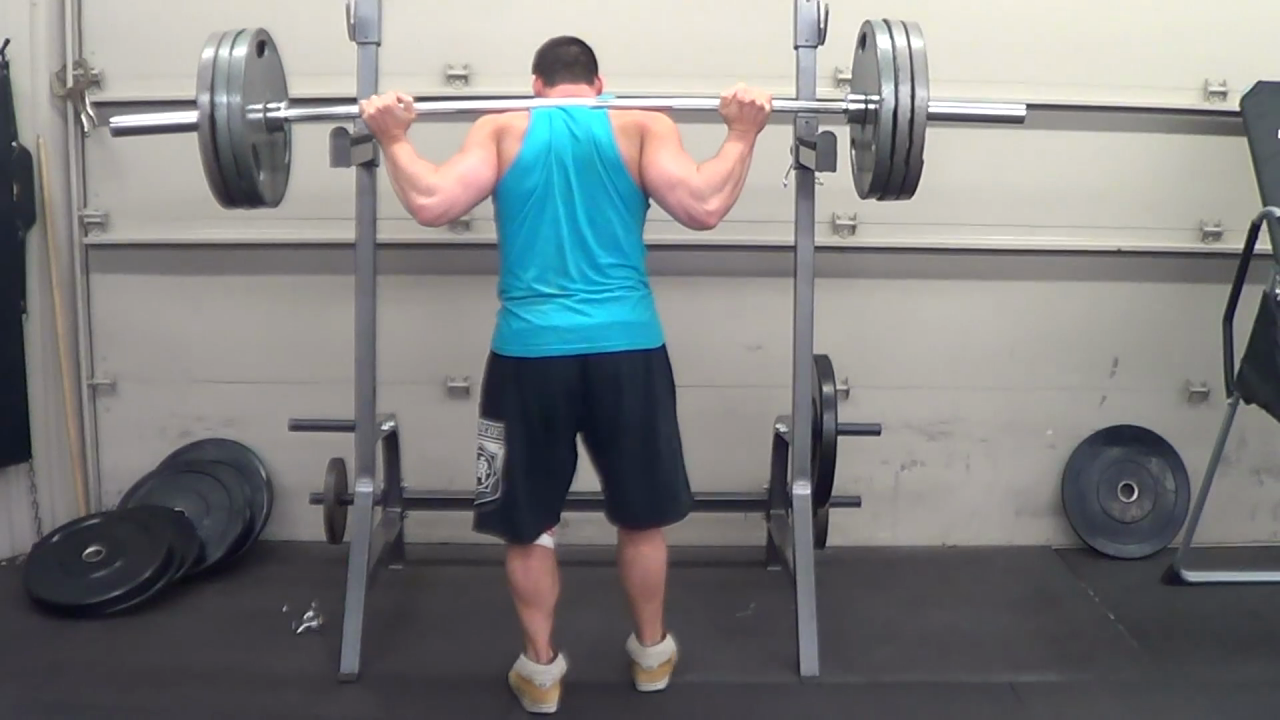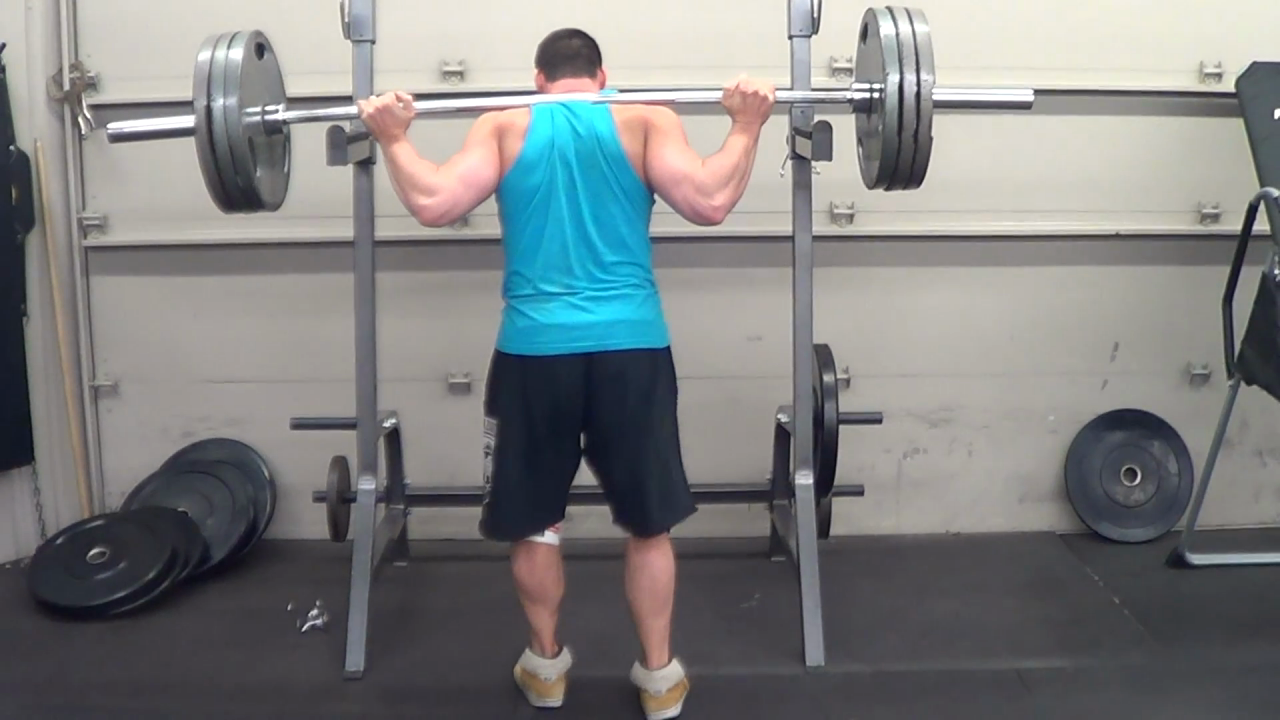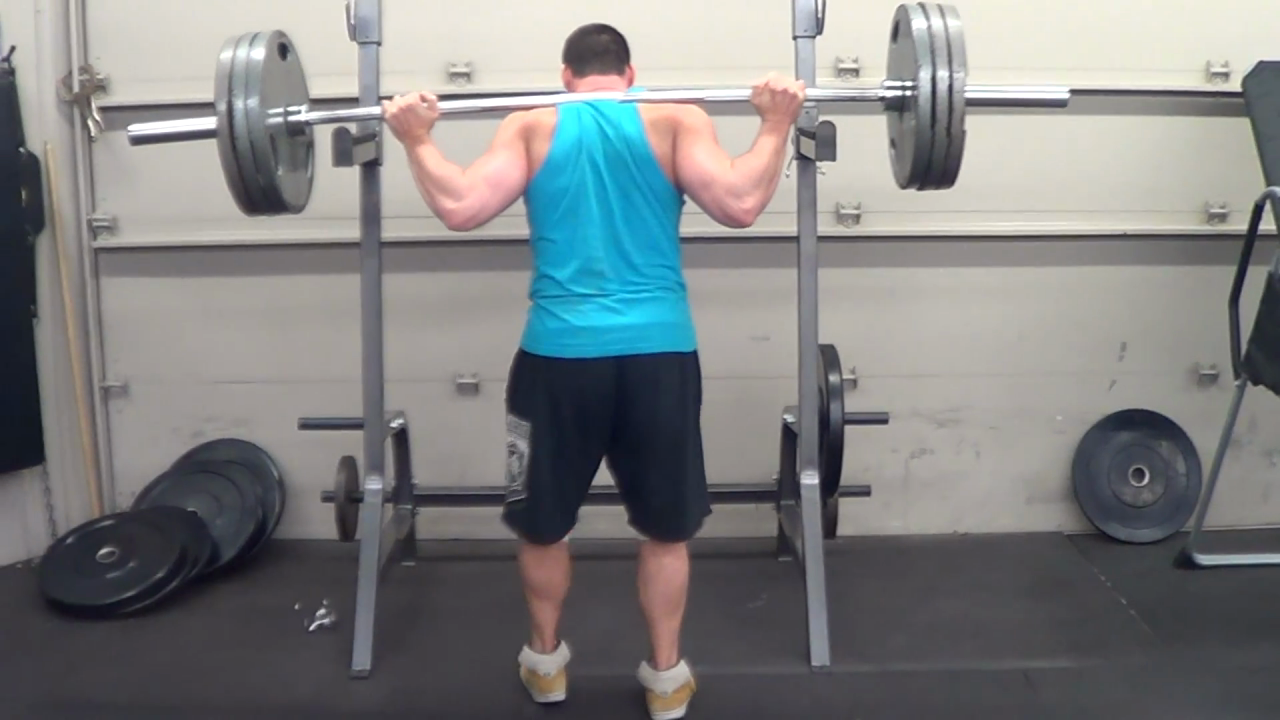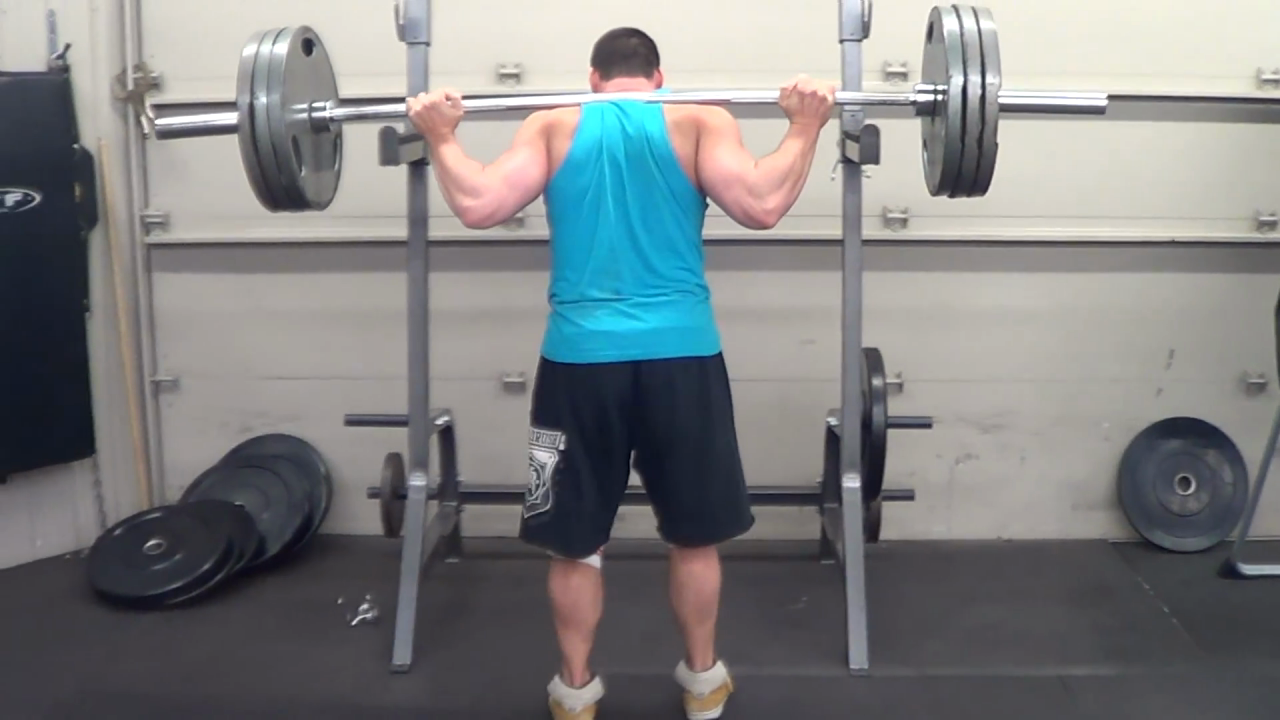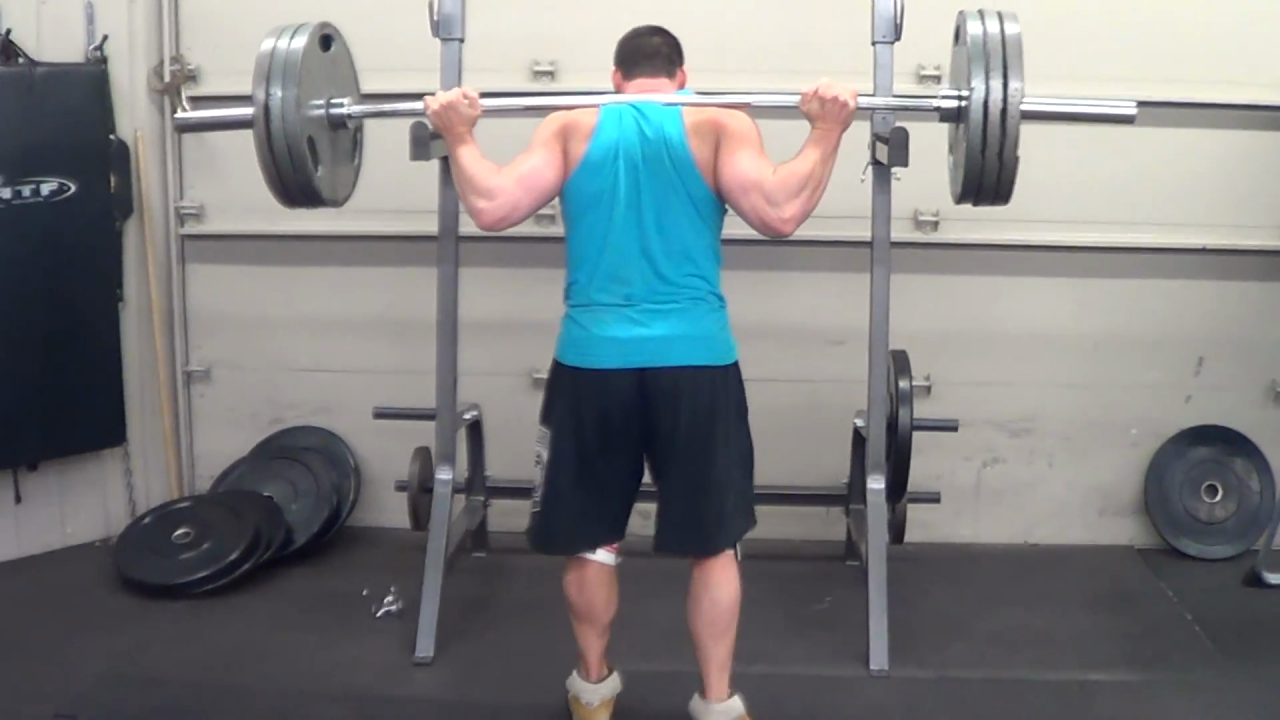
dt=0.4s
person 1, frame 1
left shoulder: (501, 127)
right shoulder: (641, 124)
left elbow: (431, 204)
right elbow: (703, 207)
left wrist: (392, 137)
right wrist: (742, 134)
left hip: (529, 351)
right hip: (626, 347)
left knee: (527, 523)
right knee: (644, 513)
right ankle: (652, 649)
person 1, frame 2
left shoulder: (504, 125)
right shoulder: (646, 118)
left elbow: (433, 204)
right elbow: (710, 202)
left wrist: (392, 137)
right wrist: (746, 126)
left hip: (534, 349)
right hip: (633, 346)
left knee: (533, 522)
right knee: (649, 523)
person 1, frame 3
left shoulder: (530, 126)
right shoulder: (675, 119)
left elbow: (461, 208)
right elbow: (740, 204)
left wrist: (417, 140)
right wrist: (776, 126)
left hip: (559, 350)
right hip: (659, 349)
left knee: (540, 520)
right knee: (665, 527)
left ankle: (544, 659)
person 1, frame 4
left shoulder: (553, 125)
right shoulder: (699, 120)
left elbow: (478, 206)
right elbow: (762, 205)
left wrist: (440, 137)
right wrist: (805, 126)
left hip: (579, 357)
right hip: (682, 354)
left knee: (574, 541)
right knee: (696, 533)
person 1, frame 5
left shoulder: (571, 126)
right shoulder: (718, 124)
left elbow: (491, 208)
right elbow: (780, 213)
left wrist: (458, 137)
right wrist: (827, 133)
left hip: (592, 361)
right hip: (696, 361)
left knee: (588, 540)
right knee: (712, 543)
